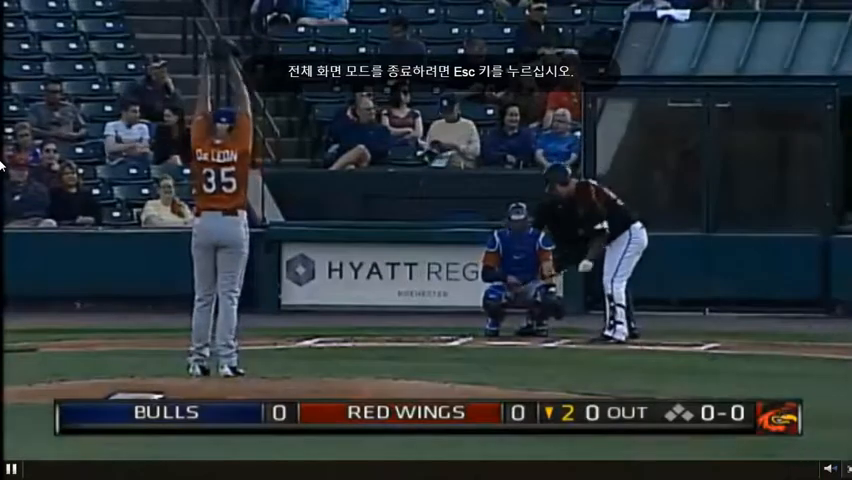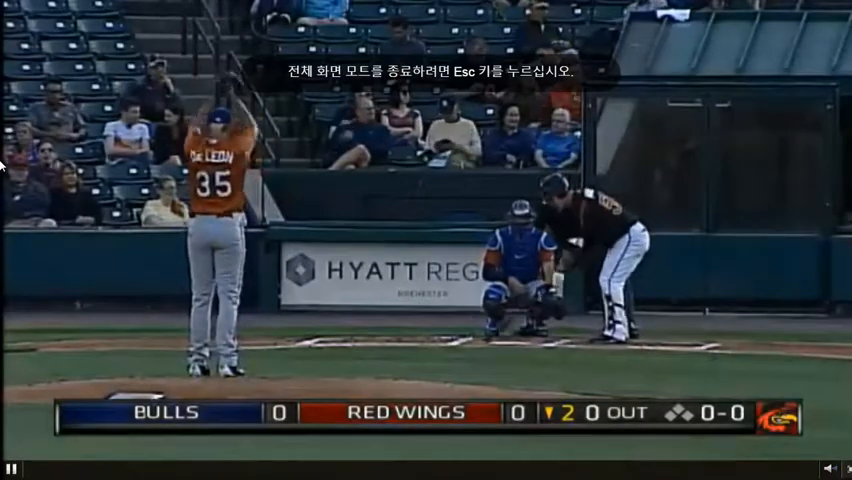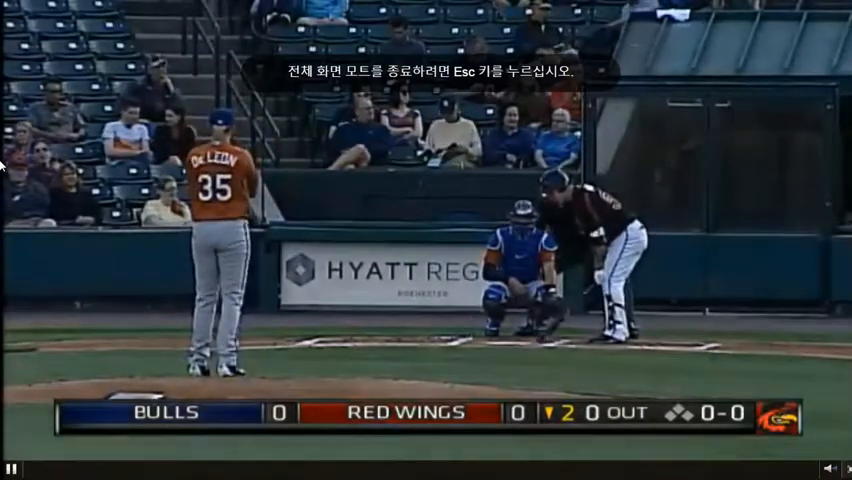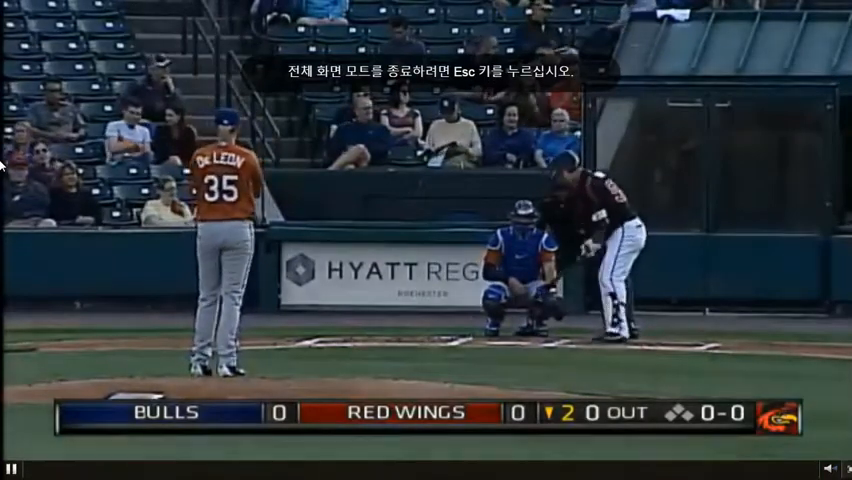
dt=0.4s
person 1, frame 1
left shoulder: (200, 146)
right shoulder: (241, 146)
left elbow: (202, 107)
right elbow: (244, 103)
left wrist: (207, 65)
right wrist: (230, 63)
left hip: (204, 225)
right hip: (233, 225)
left knee: (203, 296)
right knee: (229, 296)
left ankle: (198, 359)
right ankle: (226, 360)
person 1, frame 2
left shoulder: (193, 149)
right shoulder: (237, 150)
left elbow: (195, 126)
right elbow: (252, 127)
left wrist: (215, 97)
right wrist: (233, 96)
left hip: (199, 226)
right hip: (229, 227)
left knee: (200, 296)
right knee: (228, 296)
left ankle: (197, 359)
right ankle: (227, 360)
person 1, frame 3
left shoulder: (194, 156)
right shoulder: (241, 156)
right elbow: (253, 191)
left hip: (202, 229)
right hip: (233, 229)
left knee: (205, 297)
right knee: (232, 297)
left ankle: (198, 359)
right ankle: (226, 360)
person 1, frame 4
left shoulder: (199, 157)
right shoulder: (247, 158)
left elbow: (197, 188)
right elbow: (257, 192)
left hip: (207, 229)
right hip: (238, 229)
left knee: (207, 297)
right knee: (231, 297)
left ankle: (199, 359)
right ankle: (226, 361)
person 2, frame 1
left shoulder: (588, 192)
right shoulder: (576, 194)
left elbow: (602, 229)
left wrist: (590, 258)
left hip: (630, 234)
right hip: (619, 236)
left knee: (613, 281)
right knee: (612, 281)
left ankle: (616, 332)
right ankle: (625, 327)
person 2, frame 2
left shoulder: (583, 205)
right shoulder: (580, 198)
left elbow: (575, 245)
left hip: (632, 237)
right hip: (624, 237)
left knee: (610, 280)
right knee: (608, 281)
left ankle: (616, 332)
right ankle: (624, 327)
person 2, frame 3
left shoulder: (583, 199)
right shoulder: (577, 196)
left elbow: (598, 236)
left wrist: (598, 266)
left hip: (629, 235)
right hip: (622, 235)
left knee: (611, 281)
right knee: (609, 281)
left ankle: (616, 331)
right ankle: (622, 327)
person 2, frame 4
left shoulder: (587, 183)
right shoulder: (590, 180)
left elbow: (601, 219)
left wrist: (594, 242)
right wrist: (592, 240)
left hip: (626, 231)
right hip: (628, 231)
left knee: (612, 278)
right knee: (605, 279)
left ankle: (618, 329)
right ankle: (614, 328)
person 3, frame 1
left shoulder: (539, 238)
right shoulder: (498, 238)
left elbow: (548, 266)
right elbow: (486, 273)
left wrist: (551, 289)
right wrist: (507, 278)
left hip: (531, 285)
right hip: (506, 286)
left knee: (548, 298)
right knee: (491, 297)
left ankle: (536, 322)
right ankle: (494, 323)
person 3, frame 2
left shoulder: (542, 238)
right shoulder: (499, 236)
left elbow: (548, 266)
right elbow: (487, 272)
left wrist: (551, 290)
right wrist: (509, 279)
left hip: (532, 285)
right hip: (507, 285)
left knee: (549, 299)
right knee: (491, 297)
left ankle: (535, 323)
right ankle: (494, 322)
person 3, frame 3
left shoulder: (543, 238)
right shoulder: (500, 236)
left elbow: (549, 267)
right elbow: (487, 271)
left wrist: (551, 290)
right wrist: (509, 280)
left hip: (532, 286)
right hip: (507, 285)
left knee: (550, 300)
right knee: (491, 298)
left ankle: (534, 323)
right ankle: (494, 323)
person 3, frame 4
left shoulder: (543, 239)
right shoulder: (501, 236)
left elbow: (549, 267)
right elbow: (488, 271)
left wrist: (552, 290)
right wrist: (509, 280)
left hip: (532, 285)
right hip: (507, 284)
left knee: (550, 300)
right knee: (491, 298)
left ankle: (535, 323)
right ankle: (494, 323)
